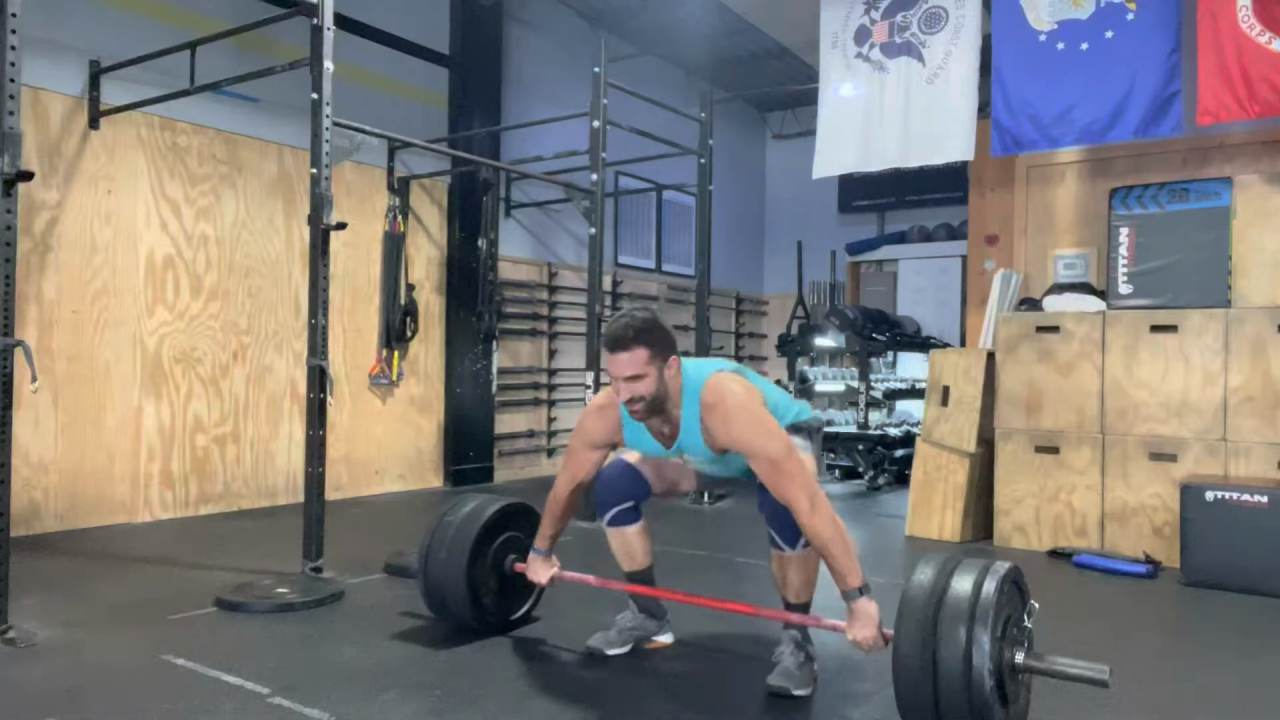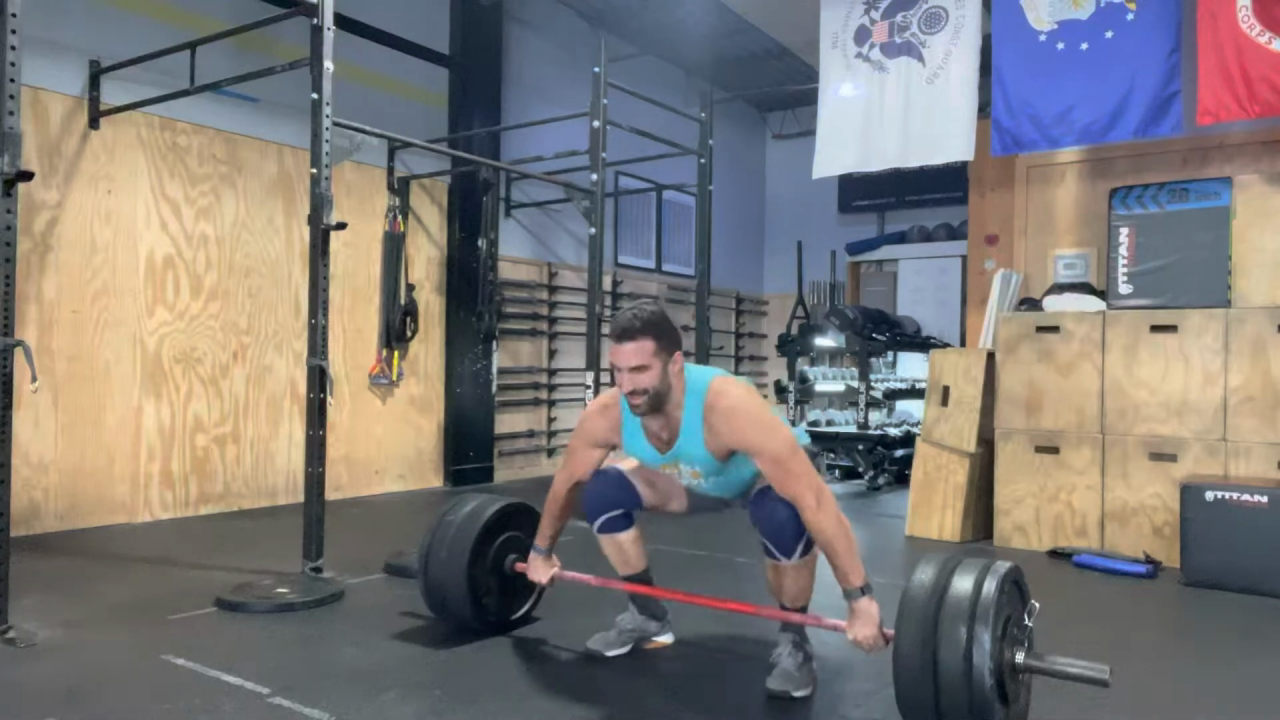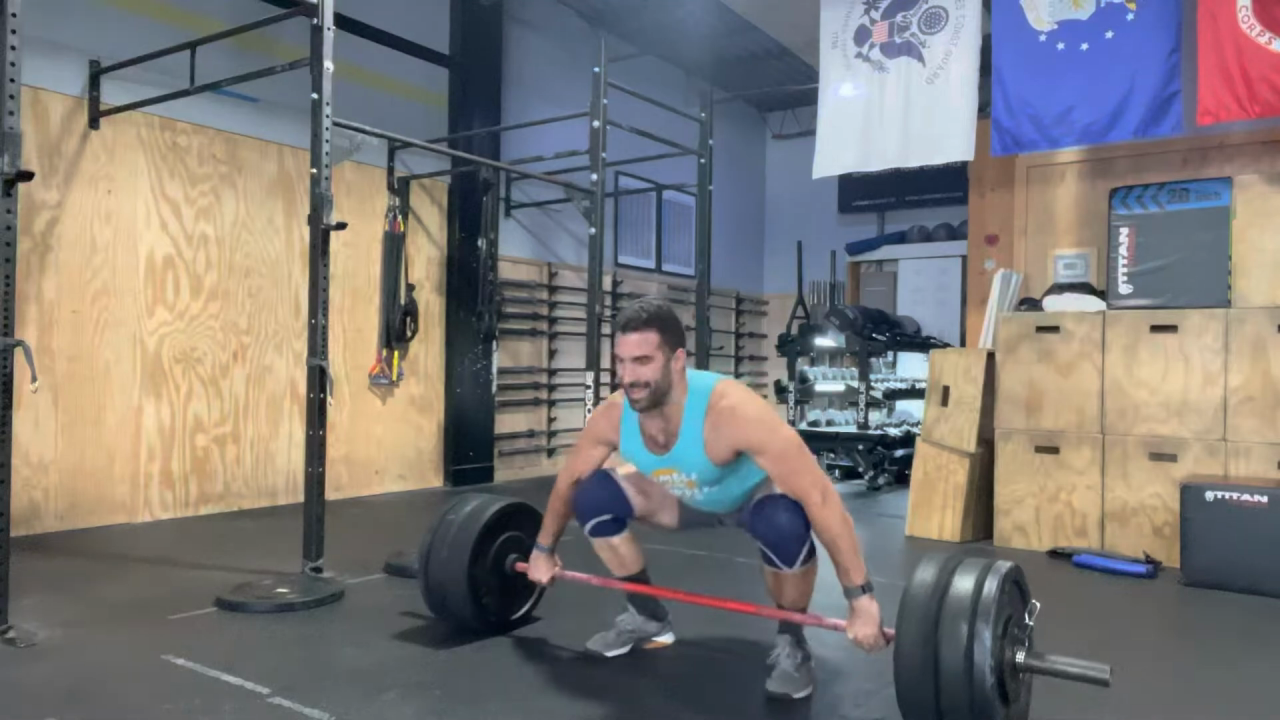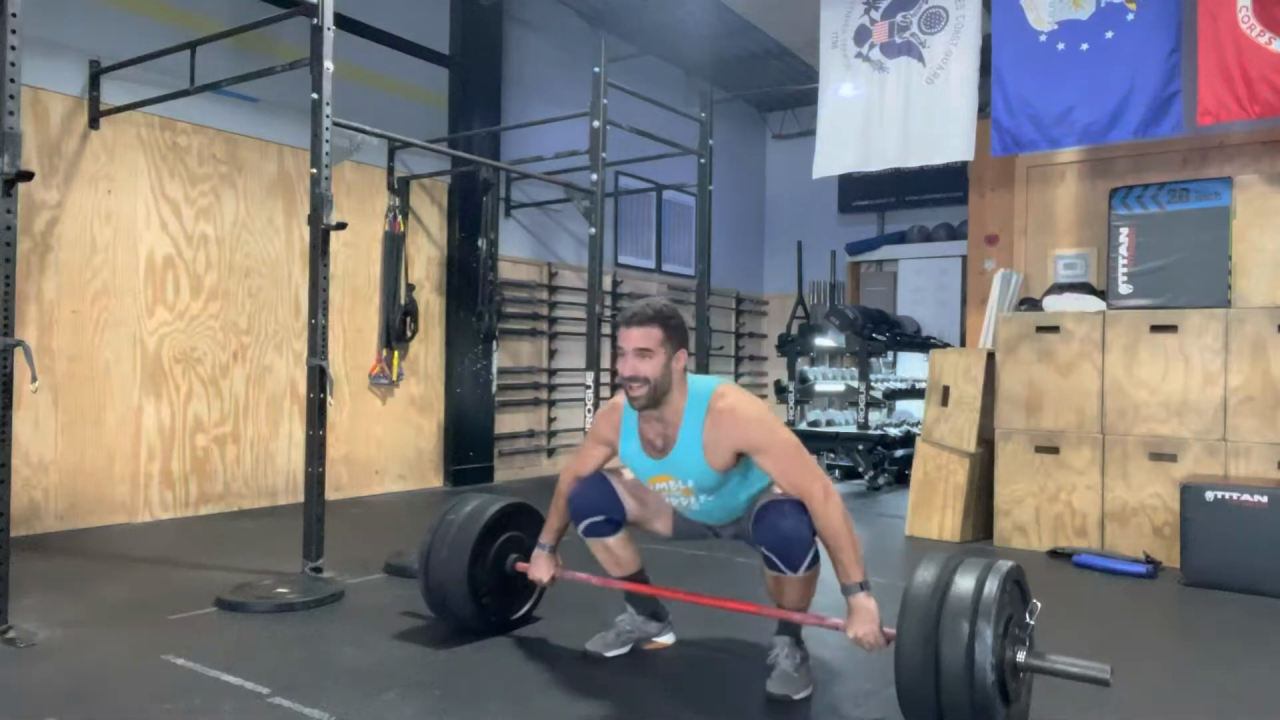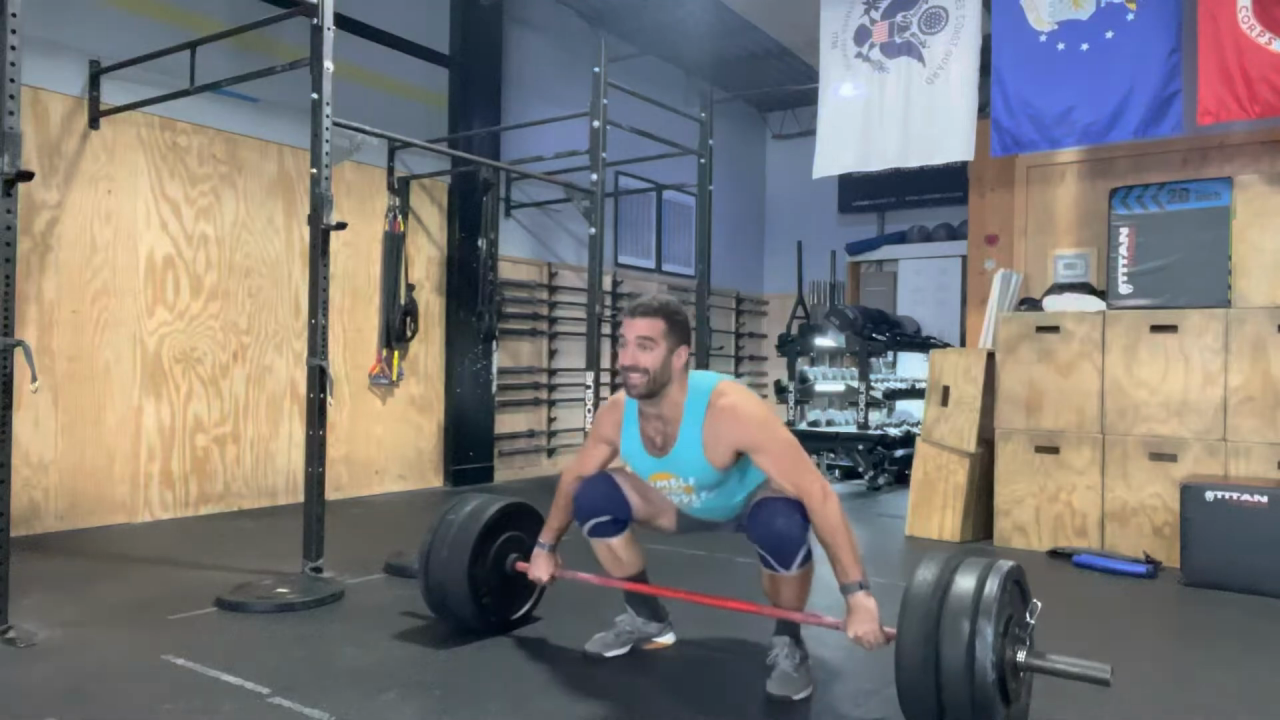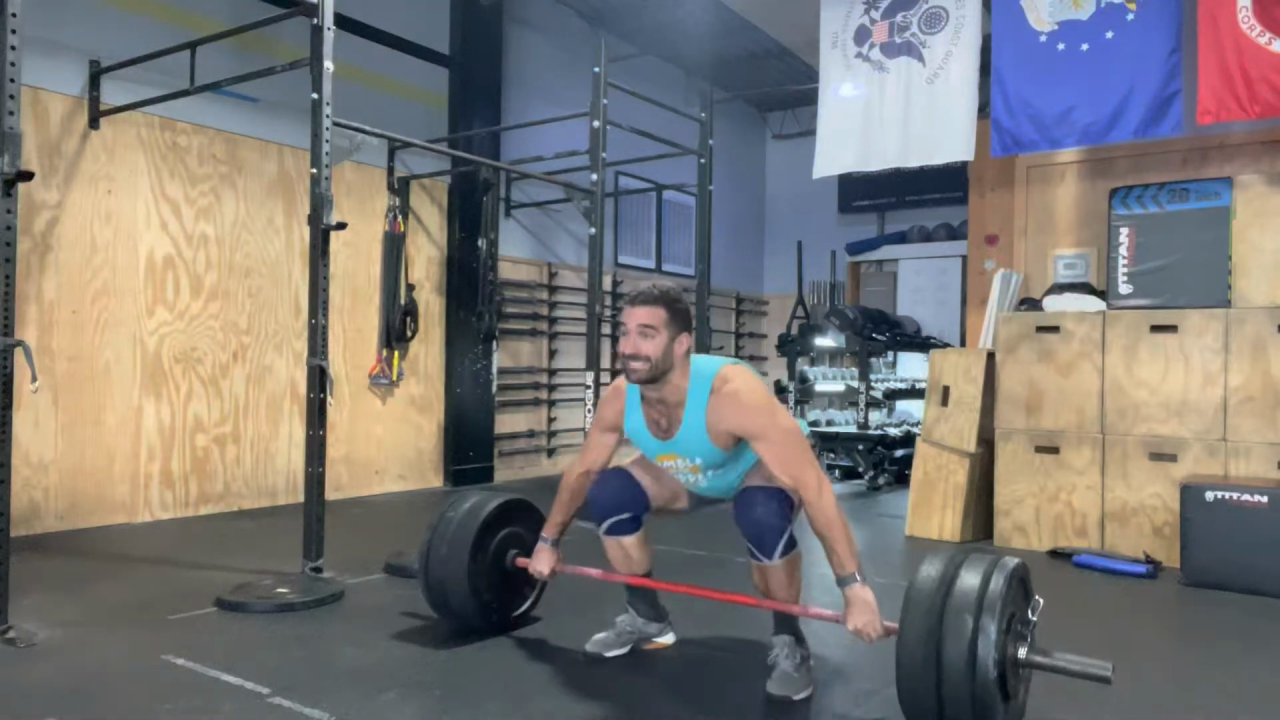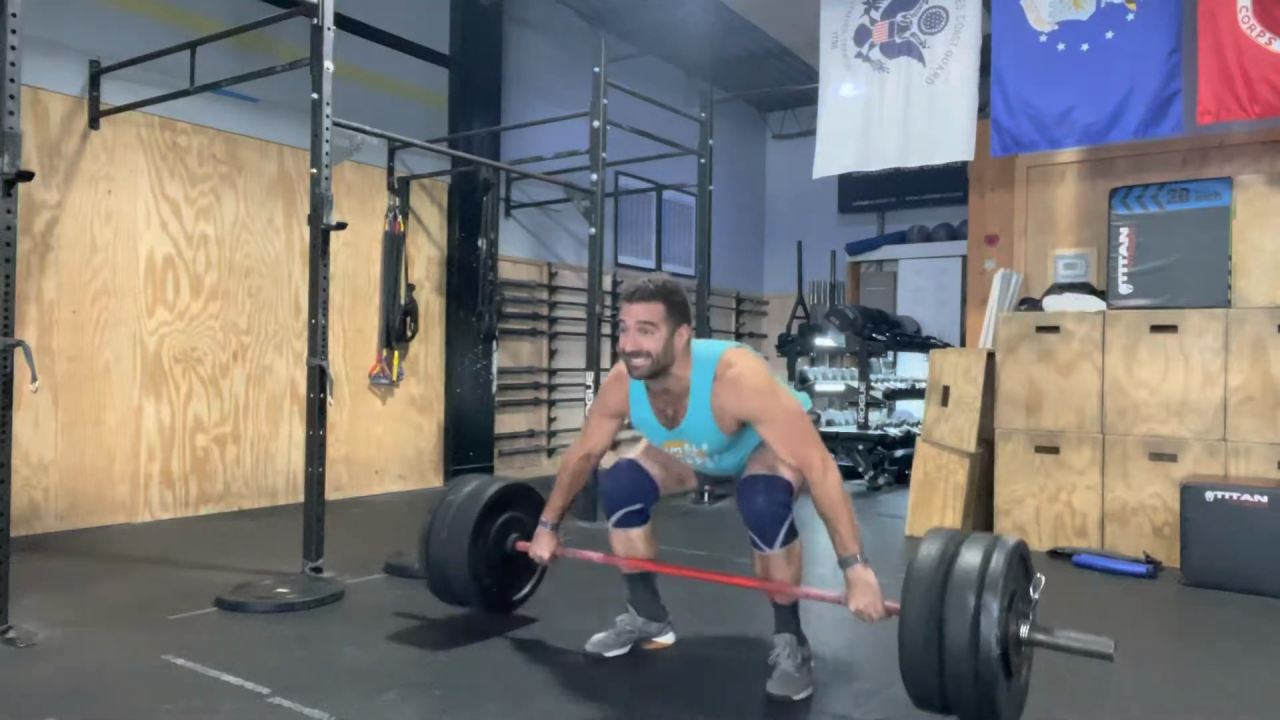
dt=0.1s
person 1, frame 1
left shoulder: (725, 402)
right shoulder: (606, 412)
left elbow: (807, 501)
right elbow: (569, 481)
left wrist: (859, 600)
right wrist: (541, 551)
left hip: (783, 430)
left knee: (784, 506)
right knee: (612, 485)
left ankle: (796, 638)
right ankle: (647, 615)
person 1, frame 2
left shoulder: (727, 407)
right shoulder: (609, 413)
left elbow: (813, 499)
right elbow: (567, 481)
left wrist: (859, 600)
right wrist: (542, 551)
left hip: (764, 473)
right hip: (692, 479)
left knee: (784, 518)
right knee: (600, 495)
left ankle: (793, 640)
right ankle: (647, 617)
person 1, frame 3
left shoulder: (730, 409)
right shoulder: (614, 414)
left elbow: (818, 495)
right elbow: (571, 478)
left wrist: (860, 598)
right wrist: (544, 550)
left hip: (762, 486)
right hip: (690, 494)
left knee: (786, 524)
right knee: (592, 497)
left ankle: (791, 641)
right ankle: (647, 616)
person 1, frame 4
left shoulder: (728, 412)
right shoulder: (615, 415)
left elbow: (820, 494)
right elbow: (574, 476)
left wrist: (859, 597)
right wrist: (546, 547)
left hip: (757, 501)
right hip: (687, 507)
left knee: (789, 530)
right knee: (588, 500)
left ankle: (788, 644)
right ankle: (646, 617)
person 1, frame 5
left shoulder: (729, 410)
right shoulder: (616, 412)
left elbow: (817, 494)
right elbow: (576, 476)
left wrist: (858, 597)
right wrist: (545, 547)
left hip: (757, 496)
right hip: (688, 503)
left knee: (781, 529)
right knee: (592, 499)
left ankle: (788, 643)
right ankle: (646, 617)
person 1, frame 6
left shoulder: (732, 393)
right shoulder: (619, 398)
left elbow: (813, 485)
right elbow: (582, 470)
left wrist: (854, 589)
right wrist: (548, 542)
left hip: (764, 459)
right hip: (692, 472)
left knee: (763, 517)
right knee: (609, 494)
left ankle: (788, 643)
right ankle: (647, 619)
person 1, frame 7
left shoulder: (735, 378)
right shoulder: (621, 384)
left elbow: (818, 467)
right elbow: (583, 453)
left wrist: (856, 569)
right wrist: (547, 525)
left hip: (771, 440)
right hip: (698, 453)
left knee: (763, 505)
right knee: (619, 487)
left ankle: (789, 643)
right ankle: (647, 617)
